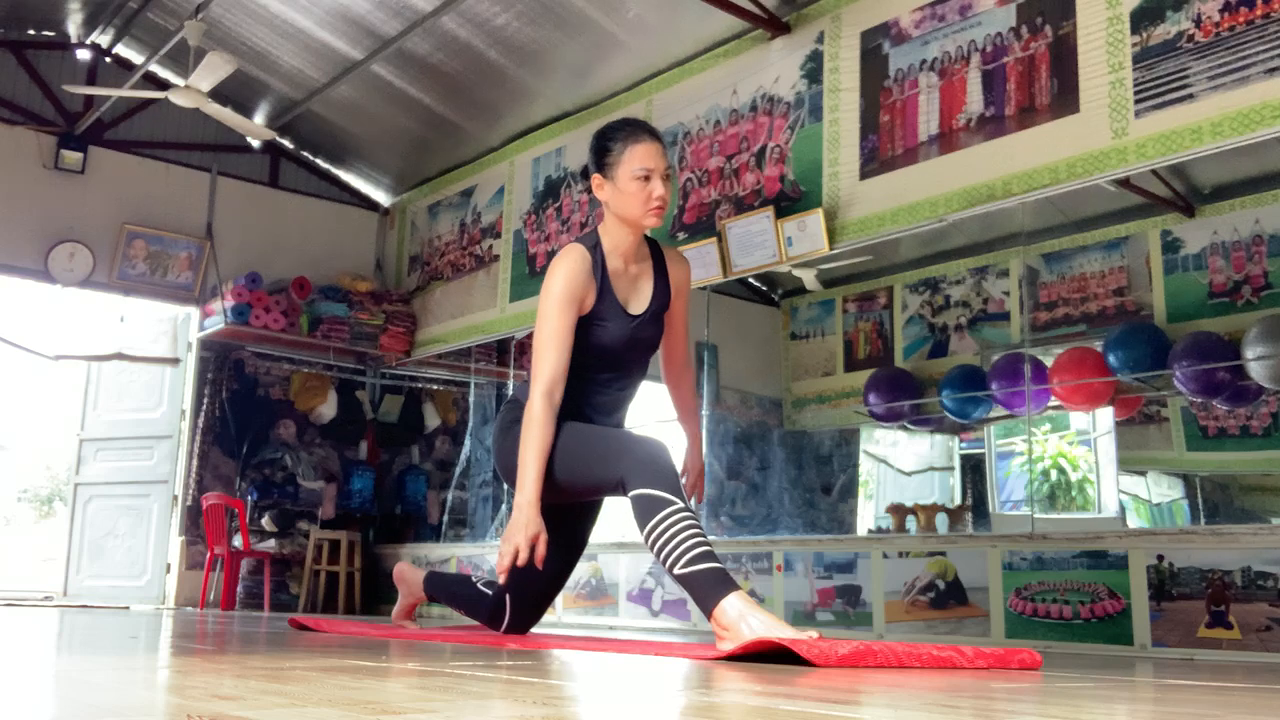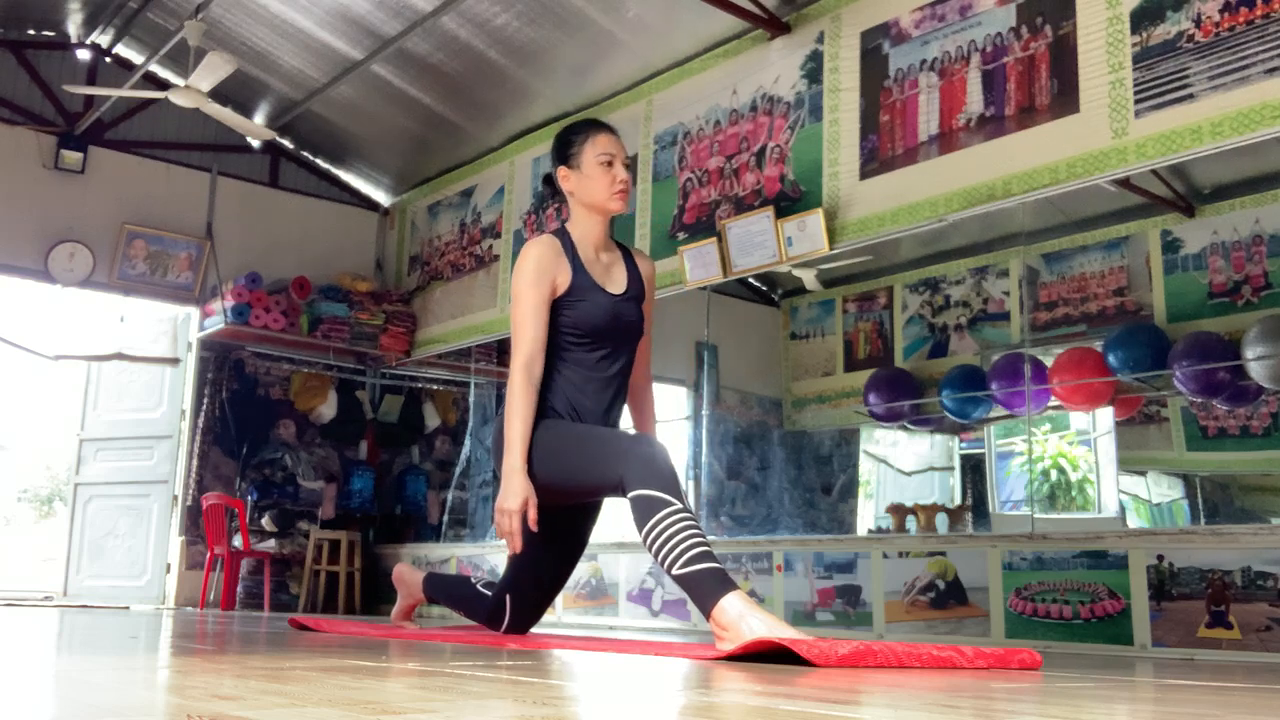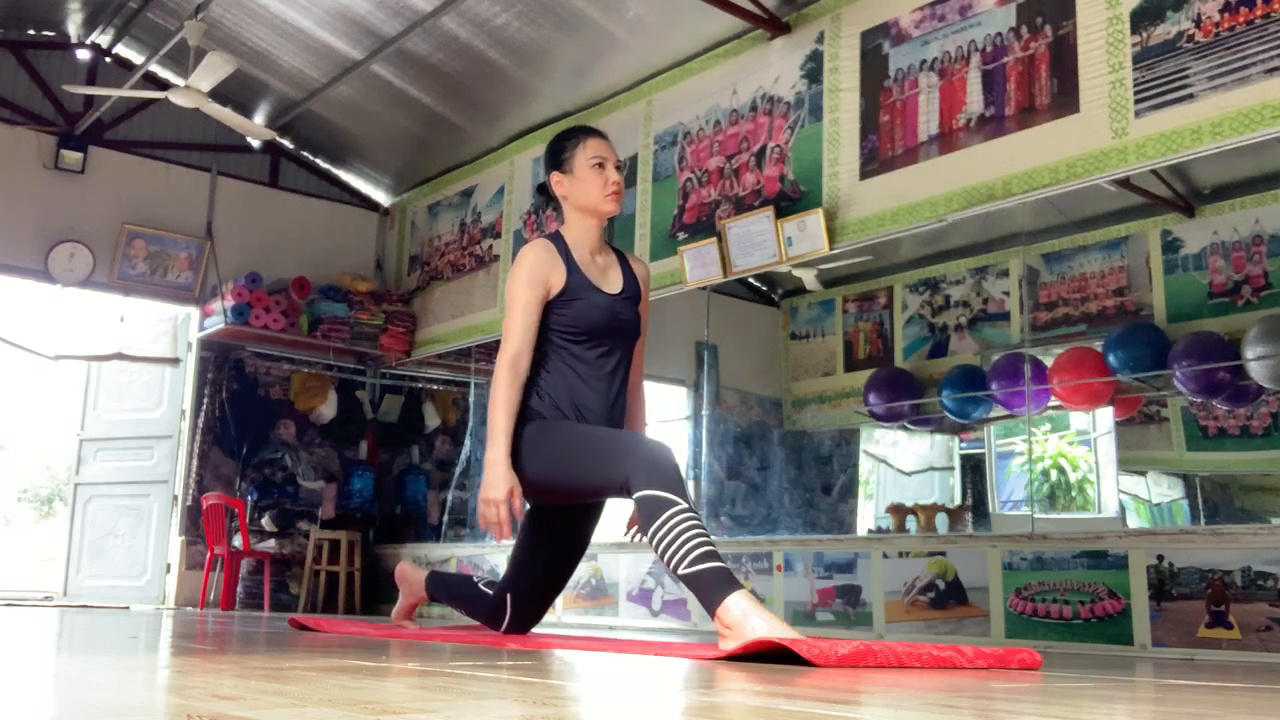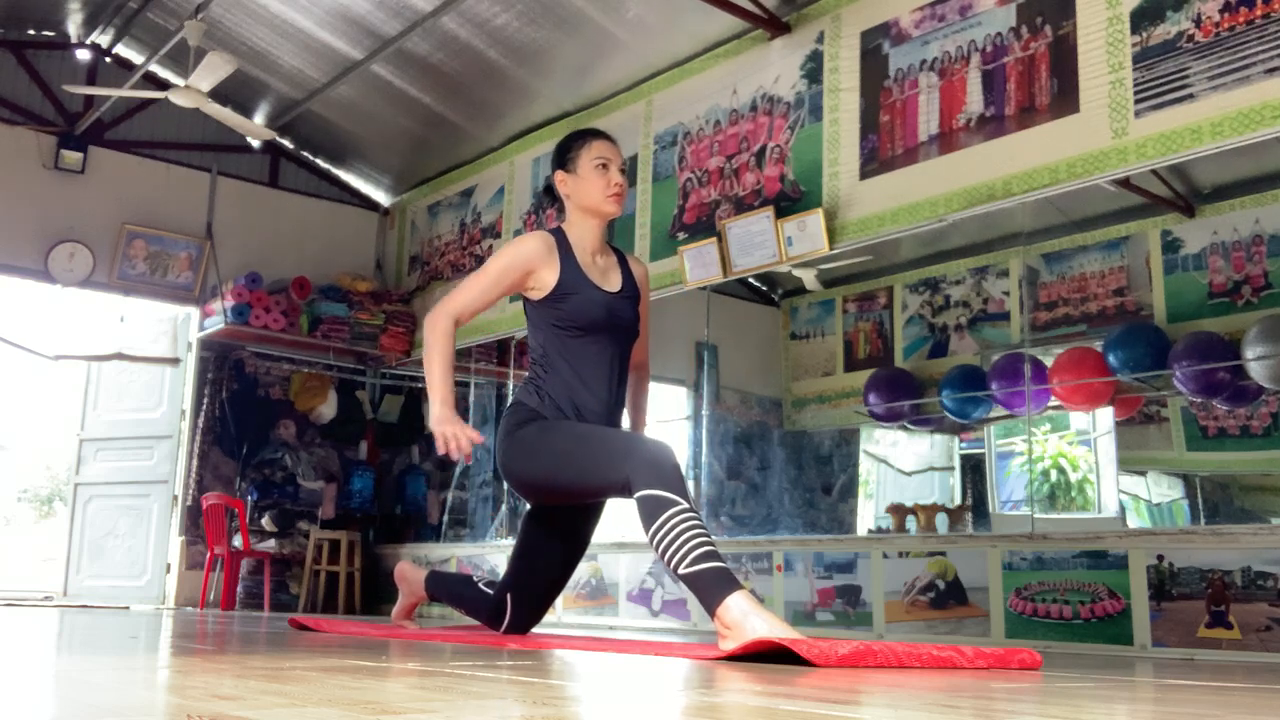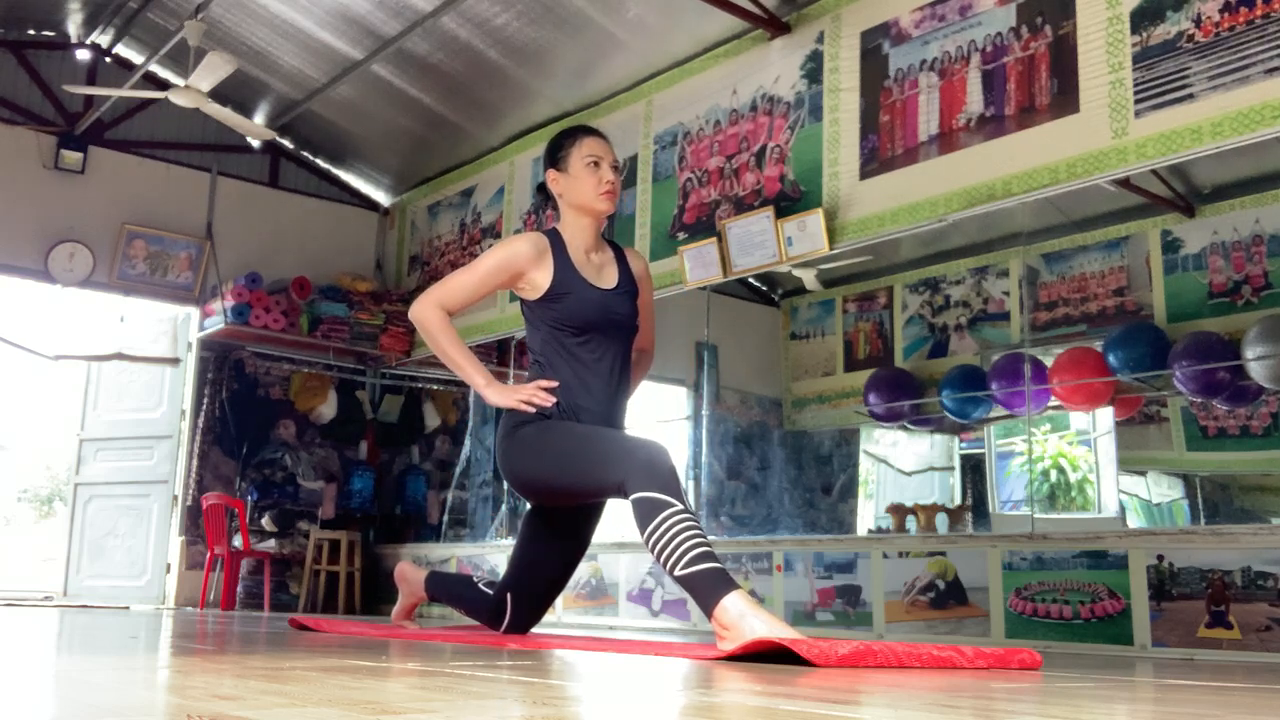
dt=0.7s
person 1, frame 1
left shoulder: (673, 269)
right shoulder: (575, 265)
left elbow: (678, 366)
right elbow: (545, 389)
left wrist: (696, 445)
right wrist: (526, 506)
left hip: (588, 454)
right hip: (532, 438)
left knee: (514, 615)
right knee: (646, 459)
left ankle: (420, 582)
right ankle: (731, 612)
person 1, frame 2
left shoulder: (640, 269)
right shoulder: (544, 254)
left elbow: (637, 376)
right elbow: (525, 367)
left wrist: (655, 488)
right wrist: (513, 471)
left hip: (586, 457)
right hip: (539, 440)
left knee: (511, 615)
right knee: (642, 461)
left ankle: (419, 582)
right ankle: (729, 612)
person 1, frame 3
left shoulder: (635, 272)
right shoulder: (541, 258)
right elbow: (512, 363)
left wrist: (644, 488)
right wrist: (497, 461)
left hip: (589, 461)
right hip: (540, 440)
left knee: (512, 615)
right knee: (653, 459)
left ankle: (423, 582)
right ankle: (733, 610)
person 1, frame 4
left shoulder: (634, 272)
right shoulder: (539, 251)
left elbow: (637, 362)
right elbow: (442, 317)
left wrist: (633, 430)
right wrist: (442, 410)
left hip: (586, 457)
right hip: (534, 438)
left knee: (513, 615)
right knee: (653, 461)
left ankle: (422, 580)
right ankle: (734, 611)
person 1, frame 5
left shoulder: (632, 267)
right shoulder: (531, 252)
left elbow: (642, 350)
right elbow: (426, 308)
left wrist: (611, 399)
right wrist: (489, 386)
left hip: (587, 457)
right hip: (537, 439)
left knee: (512, 616)
right knee: (647, 461)
left ankle: (422, 582)
right ankle: (730, 611)
